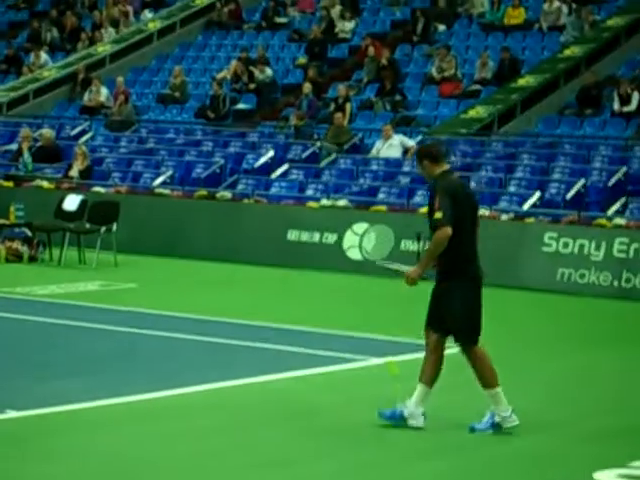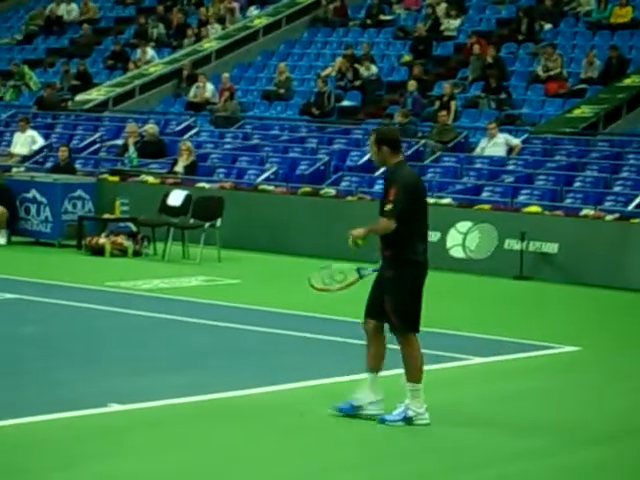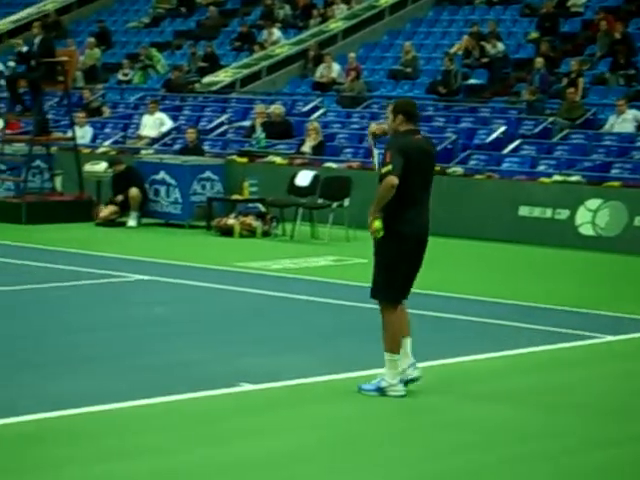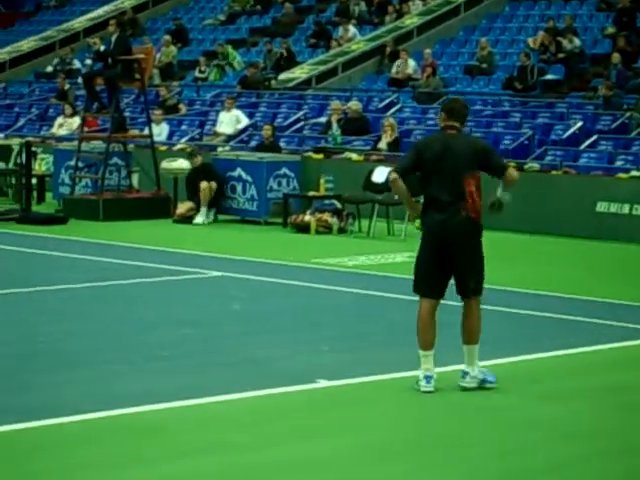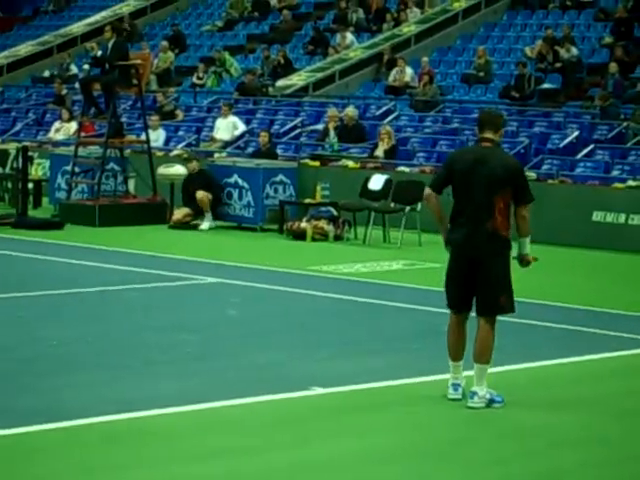
dt=1s
person 1, frame 1
left shoulder: (442, 188)
right shoulder: (461, 186)
left elbow: (444, 232)
left wrist: (421, 267)
left hip: (457, 277)
right hip: (457, 274)
left knee: (468, 345)
right knee: (434, 339)
left ankle: (502, 412)
right ankle: (414, 410)
person 1, frame 2
left shoulder: (401, 179)
right shoulder: (403, 175)
left elbow: (387, 223)
left wrist: (363, 232)
left hip: (404, 267)
right hip: (396, 264)
left knee: (405, 334)
right knee: (373, 325)
left ankle: (417, 408)
right ankle: (369, 397)
person 1, frame 3
left shoulder: (398, 145)
right shoulder: (427, 145)
left elbow: (391, 181)
left wrist: (374, 209)
right wrist: (385, 130)
left hip: (396, 231)
right hip: (418, 231)
left knee: (388, 302)
right knee: (396, 300)
left ankle: (392, 379)
right ankle: (406, 364)
person 1, frame 4
left shoulder: (424, 146)
right shoulder: (476, 147)
left elbow: (395, 178)
right elbow: (512, 176)
left wrist: (413, 208)
left hip: (434, 228)
right hip: (465, 229)
left knee: (428, 301)
right knee: (471, 299)
left ankle: (426, 374)
right ankle: (471, 371)
person 1, frame 5
left shoulder: (457, 158)
right shoulder: (511, 164)
left elbow: (430, 193)
right elbow: (522, 213)
left wrist: (445, 229)
right wrist: (524, 248)
left hip: (460, 244)
right hip: (493, 247)
left knee: (457, 314)
right knee: (487, 318)
left ankle: (455, 382)
right ankle: (479, 390)
